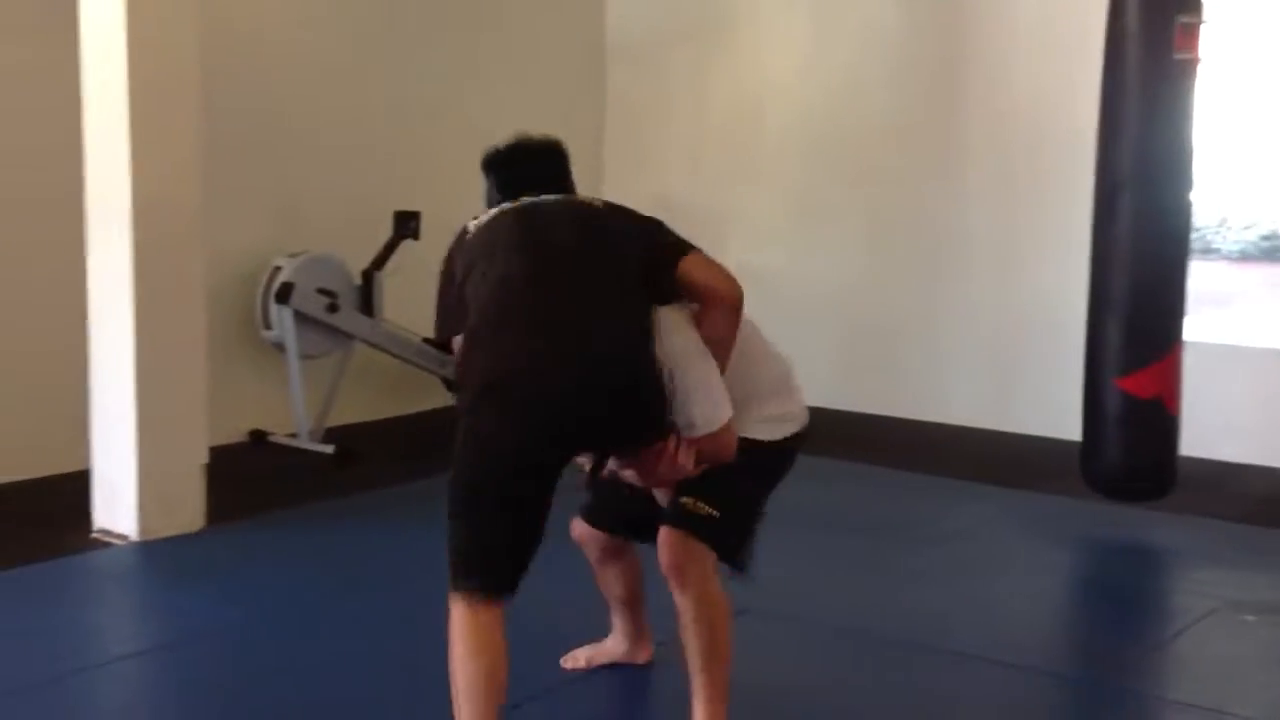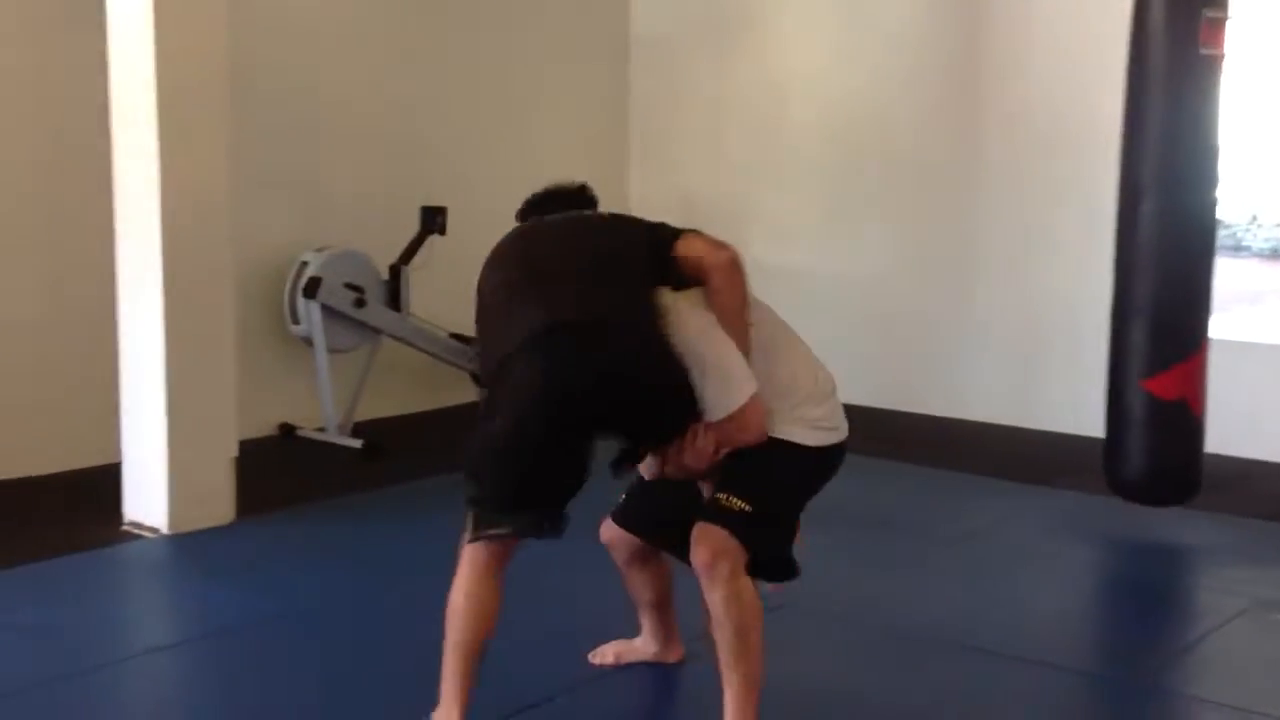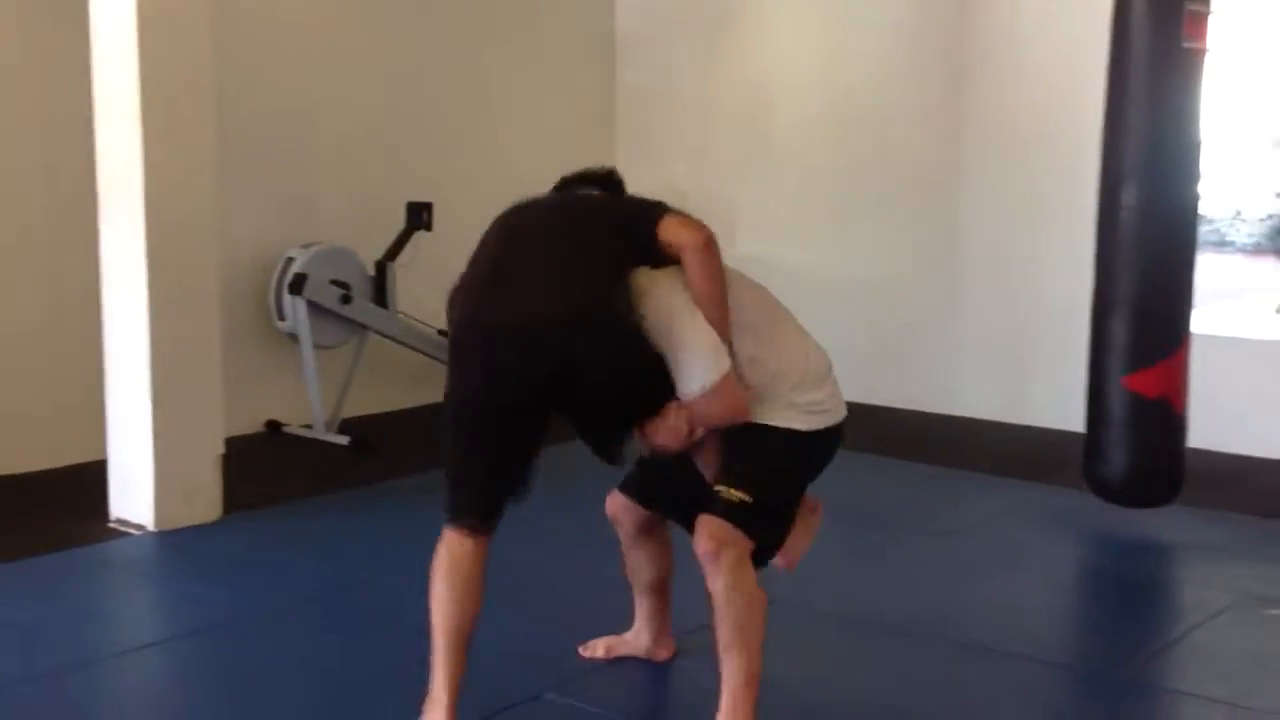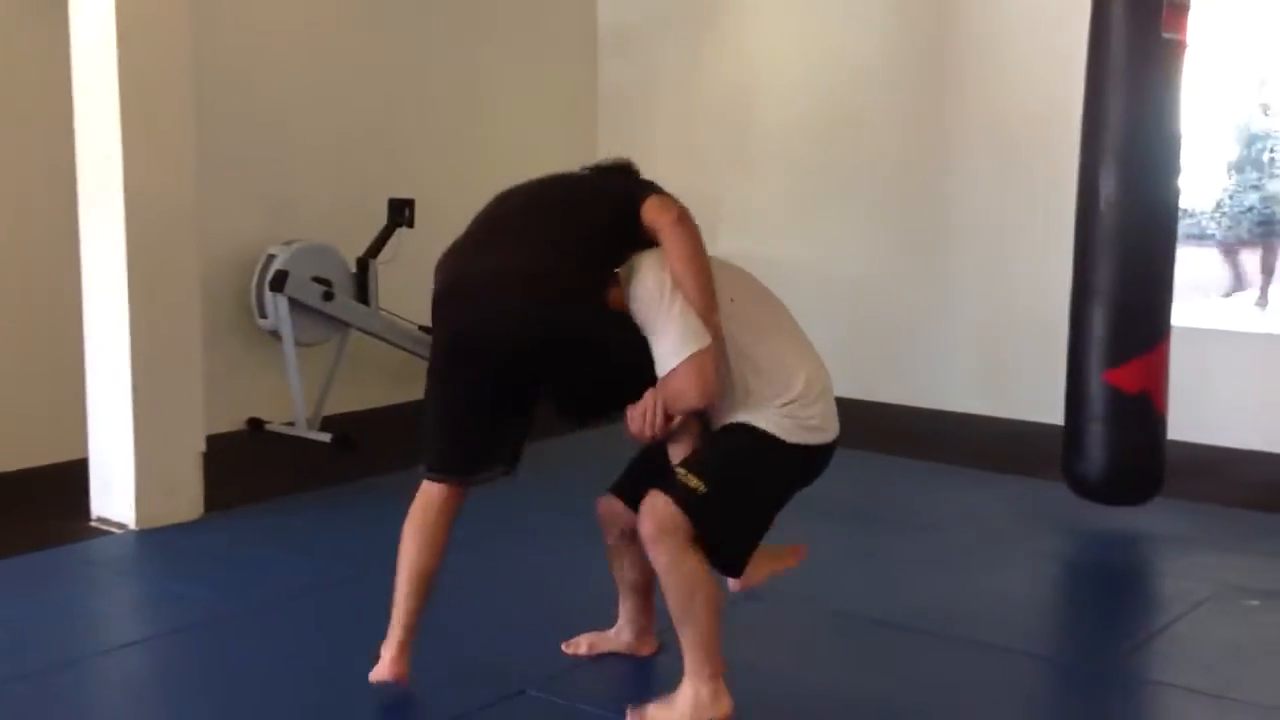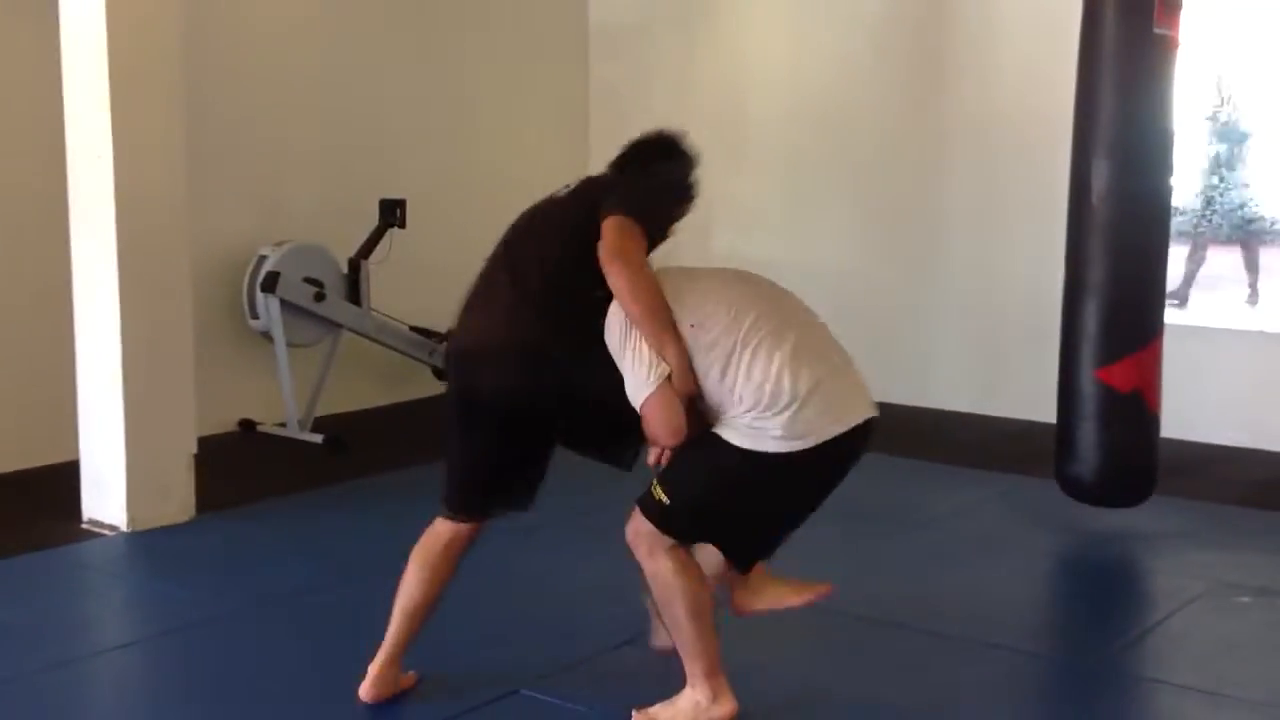
dt=0.2s
person 1, frame 1
left shoulder: (470, 243)
right shoulder: (617, 222)
right elbow: (722, 291)
left hip: (509, 394)
right hip: (616, 373)
left knee: (475, 597)
person 1, frame 2
left shoulder: (507, 253)
right shoulder: (630, 232)
right elbow: (718, 259)
left hip: (528, 363)
right hip: (624, 346)
left knee: (486, 544)
person 1, frame 3
left shoulder: (515, 223)
right shoulder: (625, 213)
right elbow: (696, 242)
left hip: (484, 338)
right hip: (584, 328)
left knee: (467, 525)
person 1, frame 4
left shoulder: (535, 199)
right shoulder: (629, 192)
right elbow: (675, 226)
right wrist: (710, 334)
left hip: (464, 300)
right hip: (551, 303)
left knee: (444, 486)
left ankle: (395, 649)
person 1, frame 5
left shoulder: (573, 202)
right shoulder: (636, 196)
right elbow: (617, 255)
right wrist: (677, 358)
left hip: (474, 356)
right hip: (546, 356)
left knee: (458, 523)
left ankle: (382, 669)
person 2, frame 1
left shoulder: (660, 336)
left elbow: (719, 444)
right wrist: (649, 468)
left hip: (758, 426)
left knee: (681, 552)
right knee: (593, 530)
right ankle: (630, 639)
person 2, frame 2
left shoulder: (674, 322)
left elbow: (743, 424)
right wrist: (662, 455)
left hip: (799, 430)
right hip: (728, 426)
left knee: (714, 548)
right knee: (622, 532)
right ankle: (658, 639)
person 2, frame 3
left shoulder: (657, 300)
right shoulder: (627, 302)
left elbow: (725, 402)
left wrist: (669, 419)
right wrist: (677, 423)
left hip: (795, 415)
right hip: (740, 411)
left knee: (716, 539)
right knee: (627, 508)
right ankle: (651, 634)
person 2, frame 4
left shoulder: (650, 280)
right shoulder: (655, 277)
left elbow: (696, 385)
left wrist: (649, 401)
right wrist: (663, 405)
left hip: (786, 425)
right hip: (746, 413)
left knee: (660, 521)
right knee: (617, 509)
right ankle: (634, 630)
person 2, frame 5
left shoulder: (625, 314)
right shoulder: (700, 286)
left elbow: (667, 427)
left wrist: (668, 442)
left hip: (788, 433)
right hip: (850, 415)
left knee: (651, 534)
